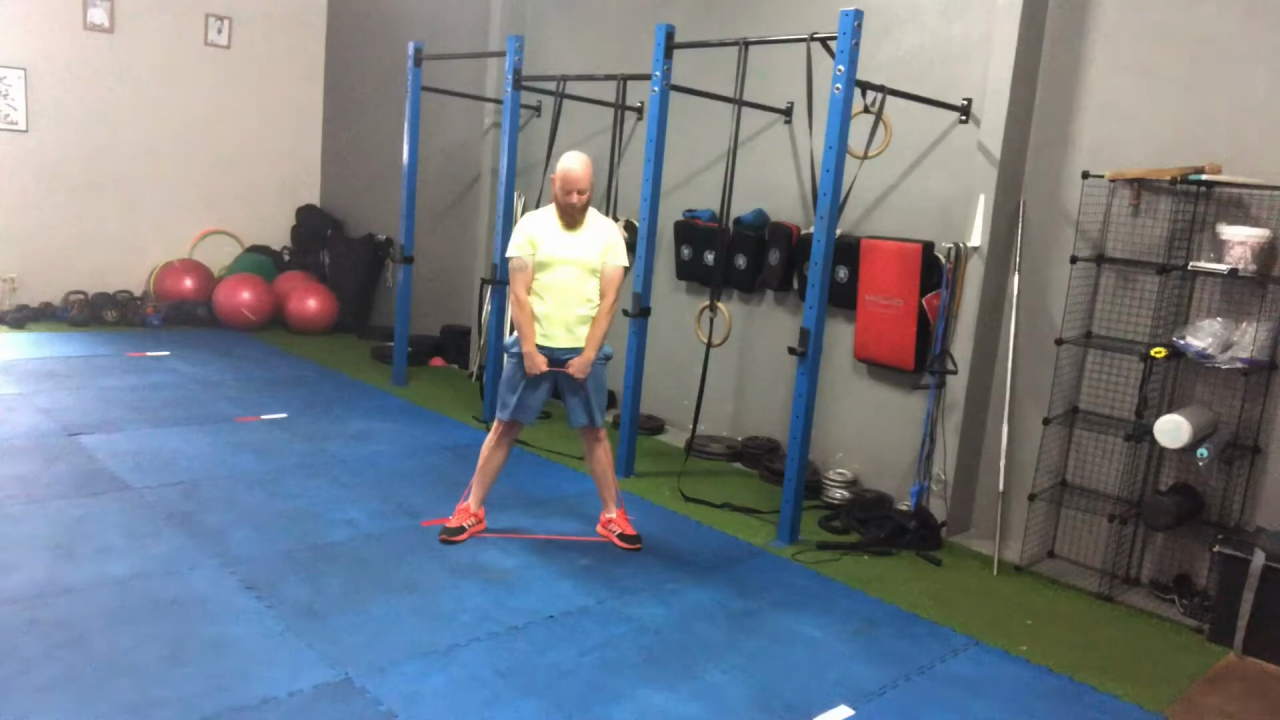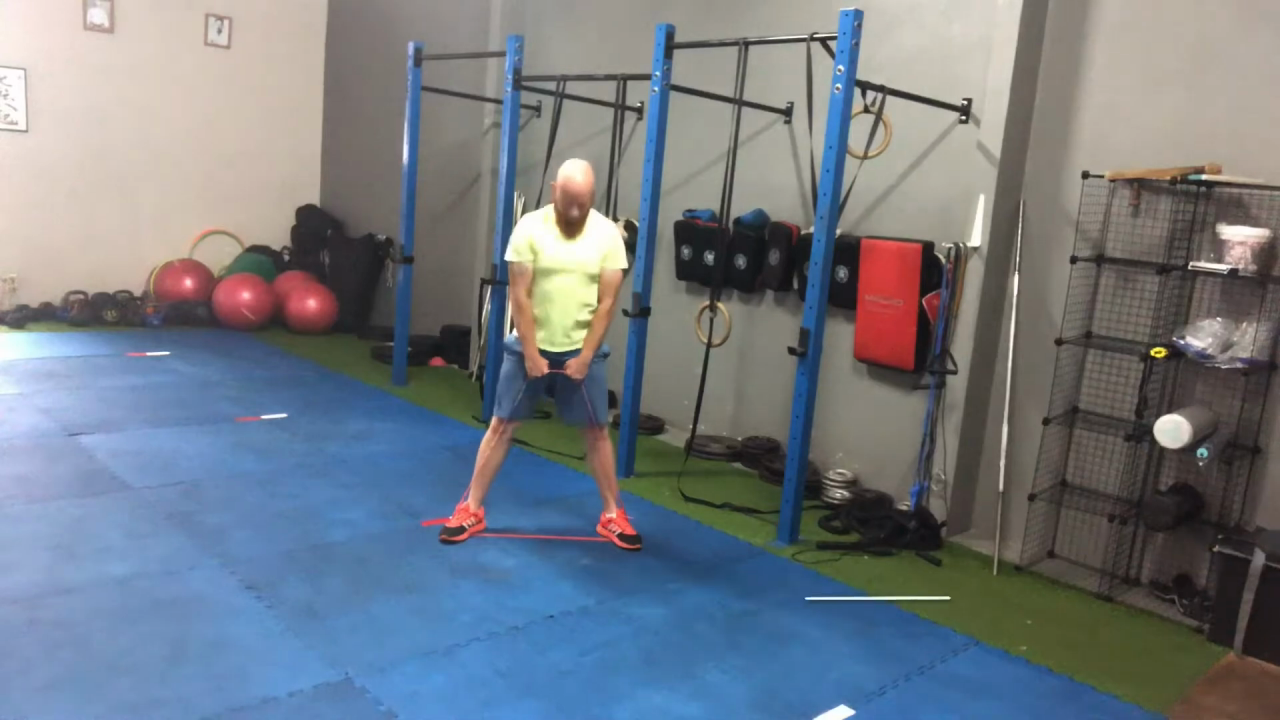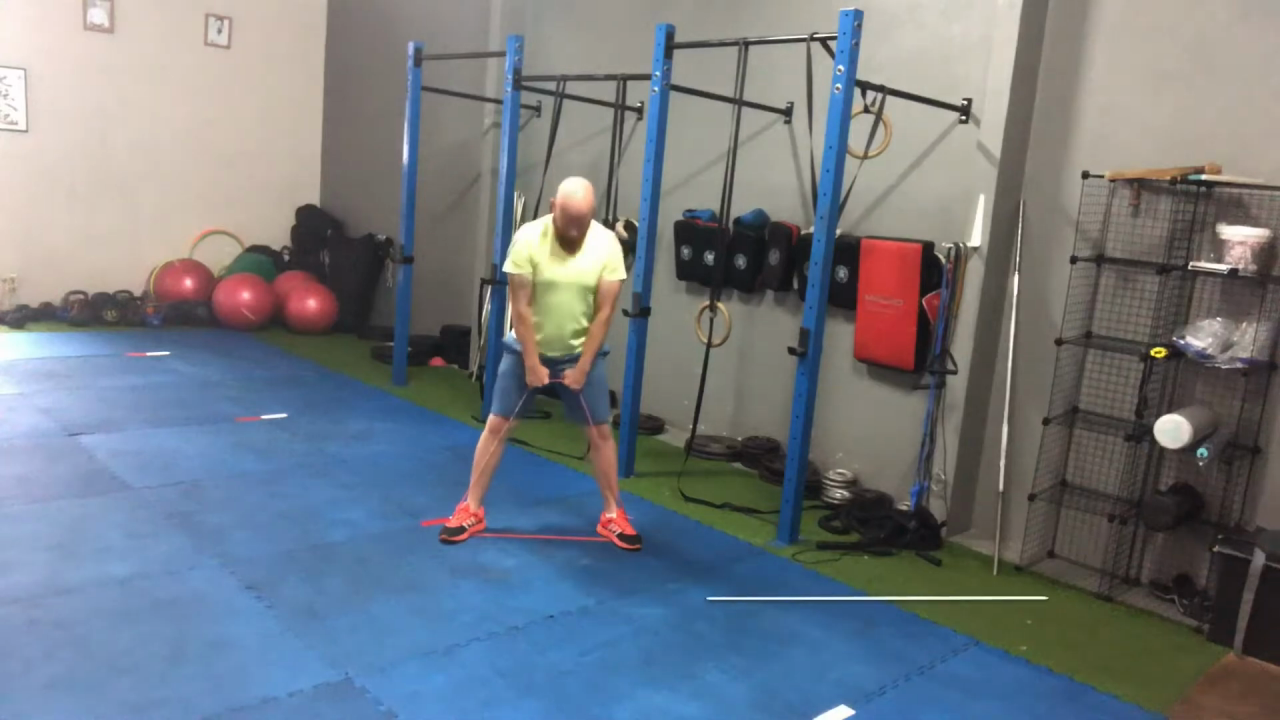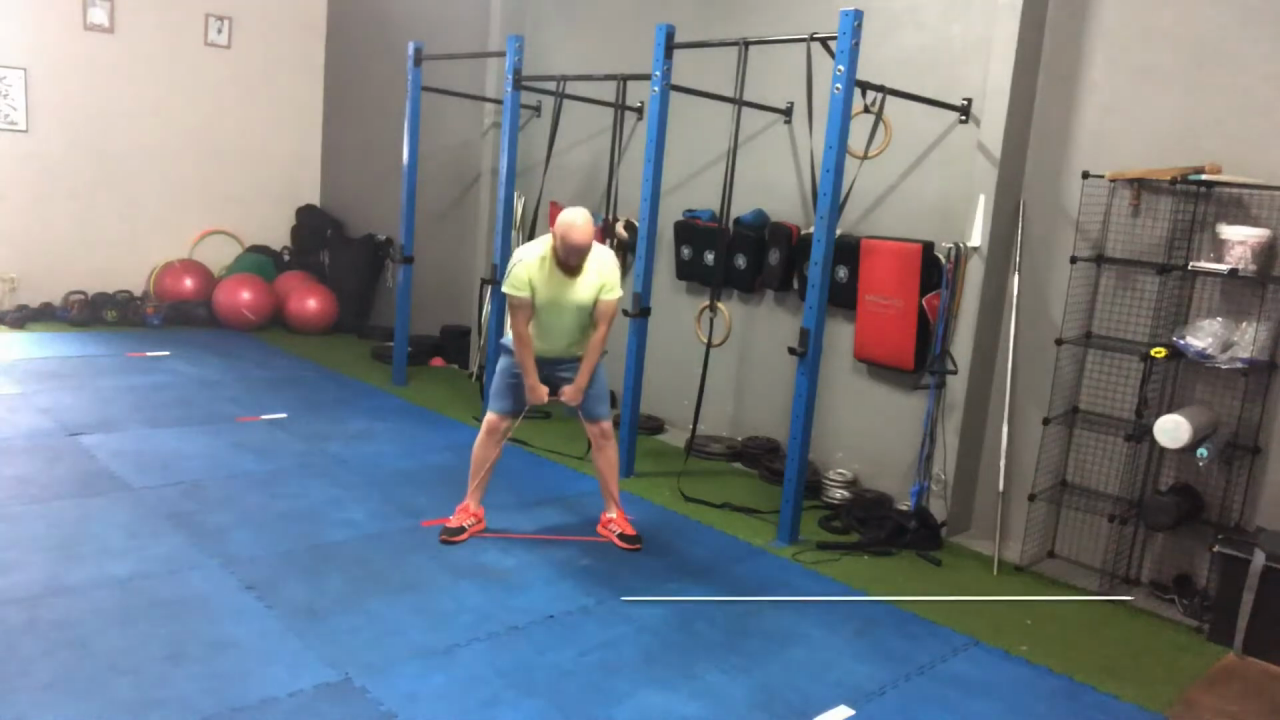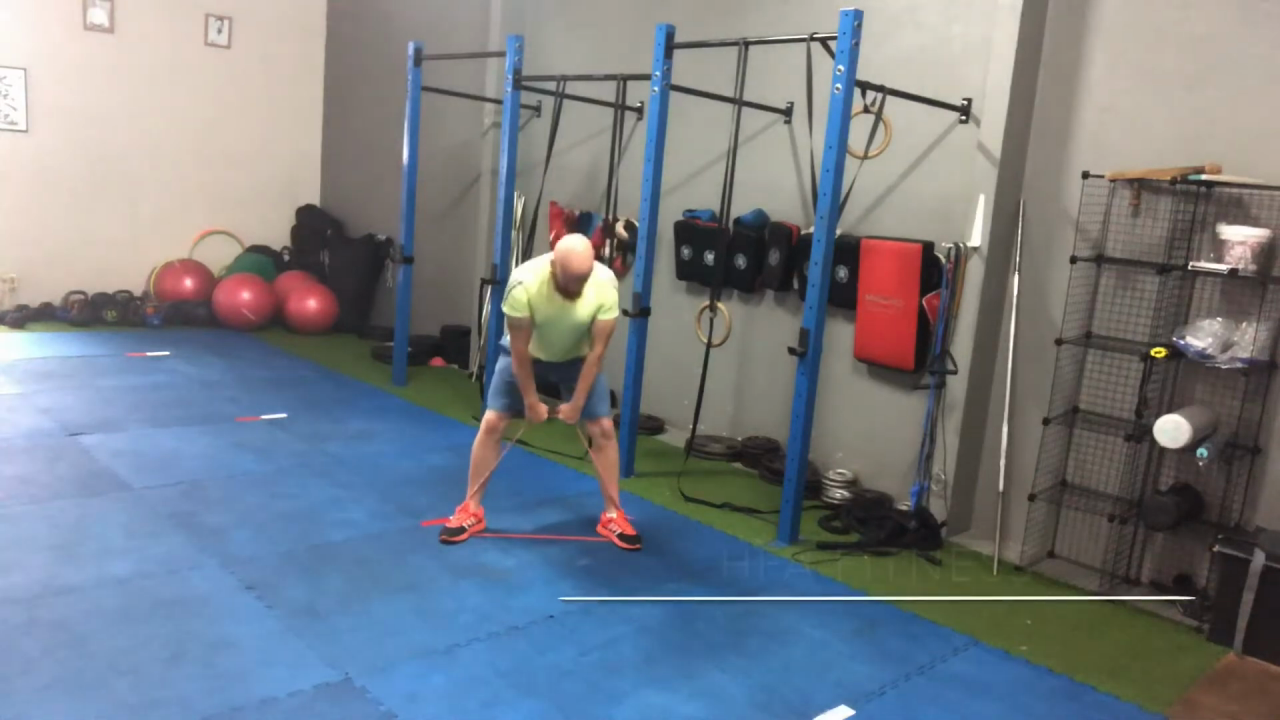
dt=0.3s
person 1, frame 1
left shoulder: (608, 232)
right shoulder: (531, 225)
left elbow: (608, 300)
right elbow: (519, 293)
left wrist: (588, 355)
right wrist: (529, 350)
left hip: (583, 351)
right hip: (533, 347)
left knee: (594, 432)
right knee: (505, 427)
left ankle: (612, 515)
right ankle: (471, 510)
person 1, frame 2
left shoulder: (608, 234)
right shoulder: (530, 227)
left elbow: (606, 303)
right elbow: (519, 296)
left wrist: (584, 357)
right wrist: (531, 353)
left hip: (582, 351)
right hip: (530, 347)
left knee: (597, 430)
right knee: (502, 425)
left ankle: (612, 515)
right ankle: (471, 510)
person 1, frame 3
left shoulder: (607, 245)
right shoulder: (528, 239)
left elbow: (604, 313)
right elbow: (520, 308)
left wrist: (582, 367)
right wrist: (532, 364)
left hip: (582, 351)
right hip: (527, 346)
left knee: (600, 430)
right knee: (497, 424)
left ankle: (612, 515)
right ankle: (471, 510)
person 1, frame 4
left shoulder: (606, 263)
right shoulder: (525, 261)
left elbow: (600, 330)
right elbow: (520, 328)
left wrist: (580, 384)
right wrist: (531, 382)
left hip: (579, 356)
right hip: (526, 352)
left knee: (602, 430)
right knee: (494, 424)
left ankle: (613, 515)
right ankle: (471, 510)
person 1, frame 5
left shoulder: (606, 284)
right shoulder: (524, 281)
left elbow: (597, 349)
right elbow: (519, 347)
left wrist: (577, 402)
right wrist: (530, 400)
left hip: (577, 358)
right hip: (526, 354)
left knee: (603, 428)
right knee: (492, 422)
left ankle: (613, 515)
right ankle: (471, 510)
